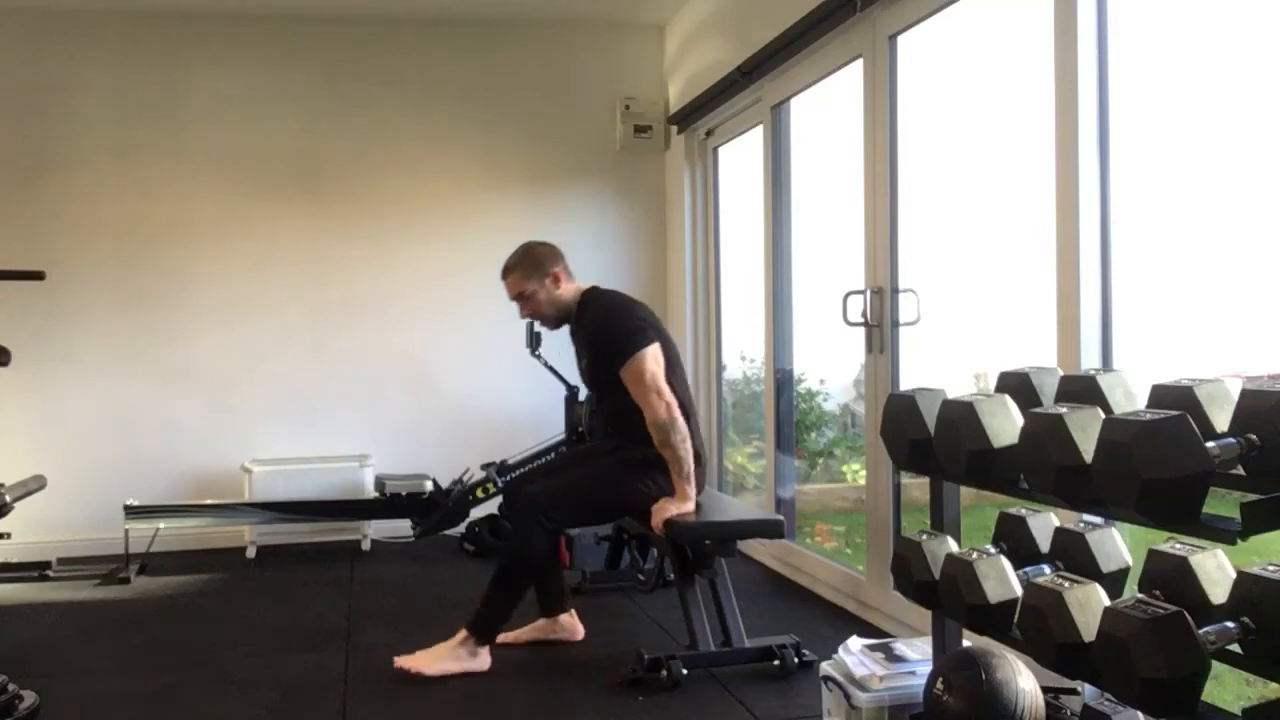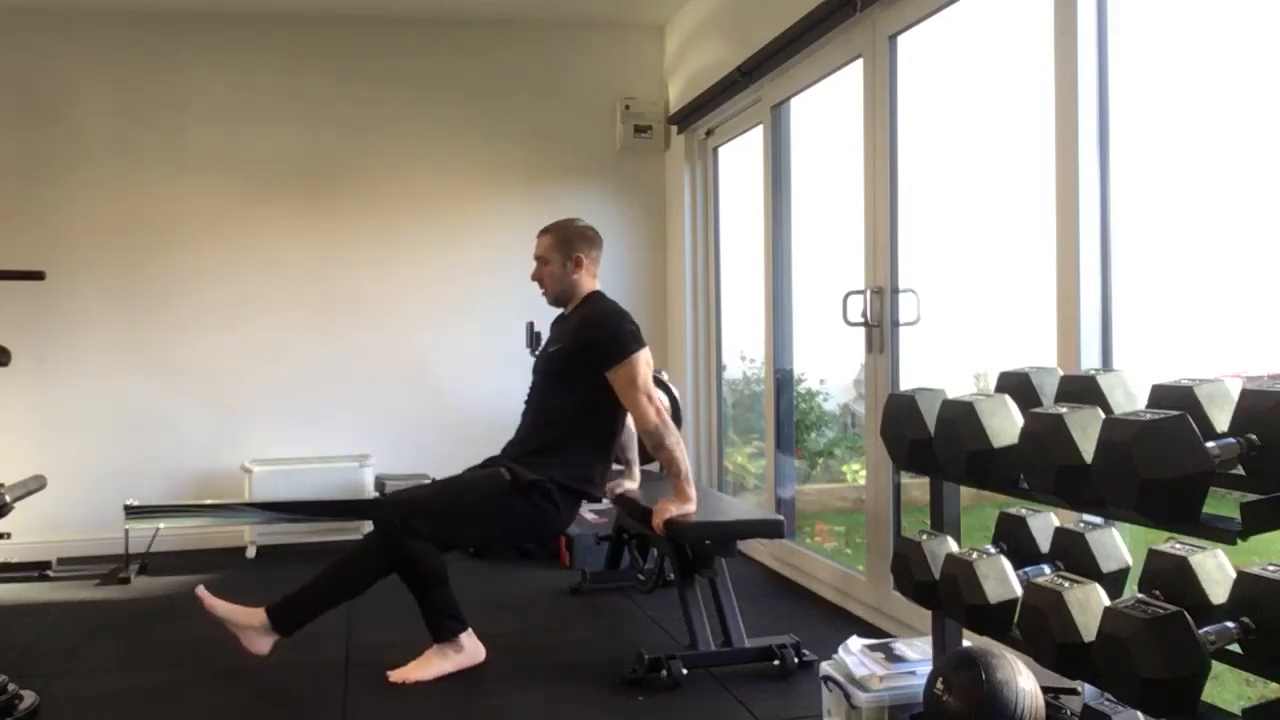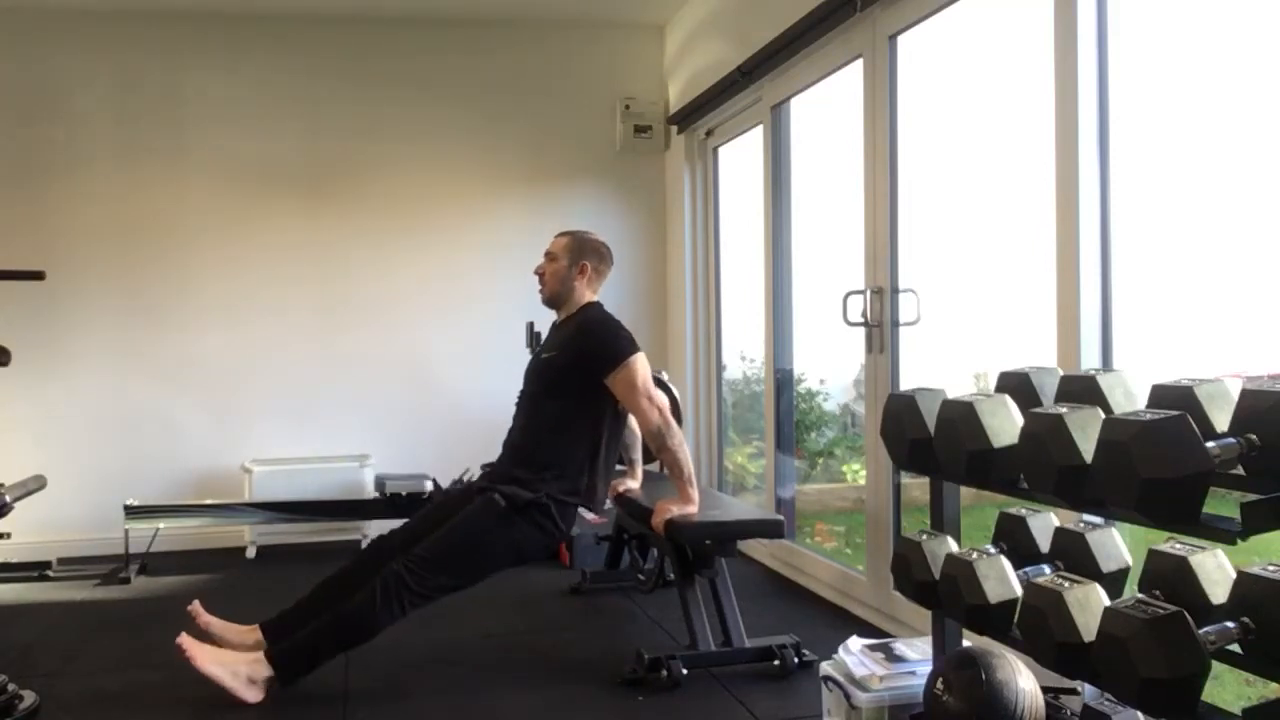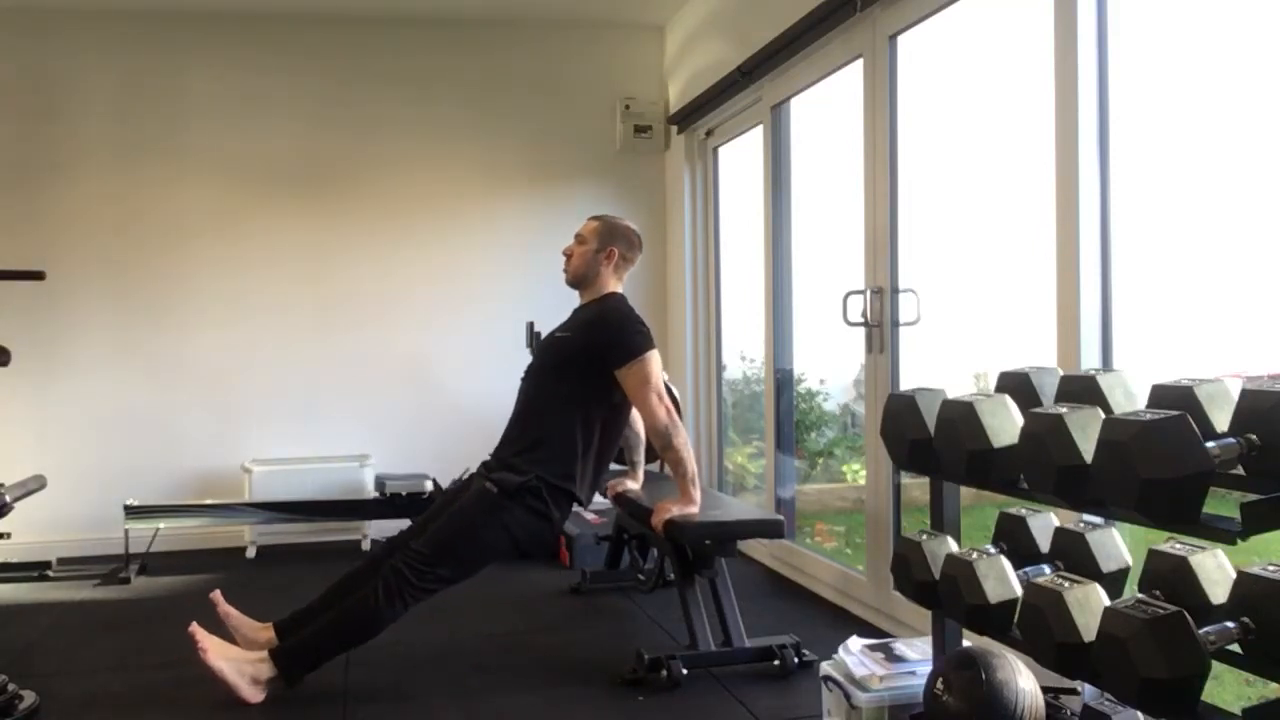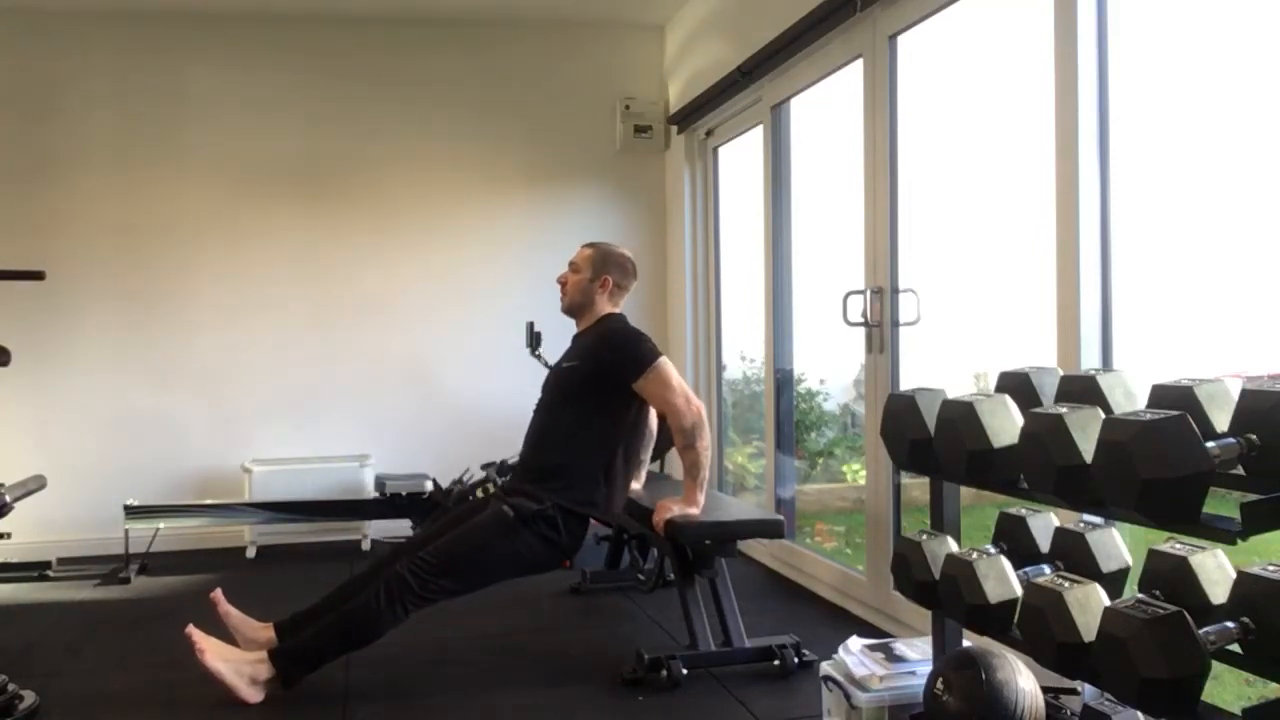
dt=1s
person 1, frame 1
left shoulder: (614, 317)
right shoulder: (585, 320)
left elbow: (661, 406)
left wrist: (683, 494)
left hip: (657, 465)
right hip: (625, 450)
left knee: (536, 506)
right knee: (520, 493)
left ankle: (473, 645)
right ankle: (558, 618)
person 1, frame 2
left shoulder: (606, 323)
right shoulder: (570, 323)
left elbow: (648, 410)
right elbow: (607, 406)
left wrist: (683, 496)
right wrist: (628, 474)
left hip: (541, 493)
right hip: (518, 472)
left knee: (399, 516)
right knee: (396, 524)
left ankle: (455, 643)
right ankle: (273, 622)
person 1, frame 3
left shoulder: (598, 332)
right shoulder: (567, 330)
left elbow: (652, 410)
right elbow: (622, 410)
left wrist: (685, 497)
right wrist: (632, 474)
left hip: (532, 507)
right hip: (504, 487)
left knee: (402, 579)
right knee: (388, 550)
left ankle: (264, 669)
right ankle: (263, 637)
person 1, frame 4
left shoulder: (614, 321)
right shoulder: (593, 320)
left elbow: (657, 408)
right elbow: (625, 404)
left wrist: (688, 497)
right wrist: (634, 474)
left hip: (528, 492)
right hip: (504, 476)
left knee: (408, 572)
right knee: (399, 551)
left ankle: (270, 669)
right ankle: (275, 637)
person 1, frame 5
left shoulder: (618, 342)
right shoulder: (593, 342)
left elbow: (687, 410)
right elbow: (641, 407)
left wrist: (691, 498)
right wrist: (633, 477)
left hip: (545, 517)
right hip: (522, 499)
left knee: (412, 578)
right knee: (406, 555)
left ankle: (268, 669)
right ankle: (277, 636)
